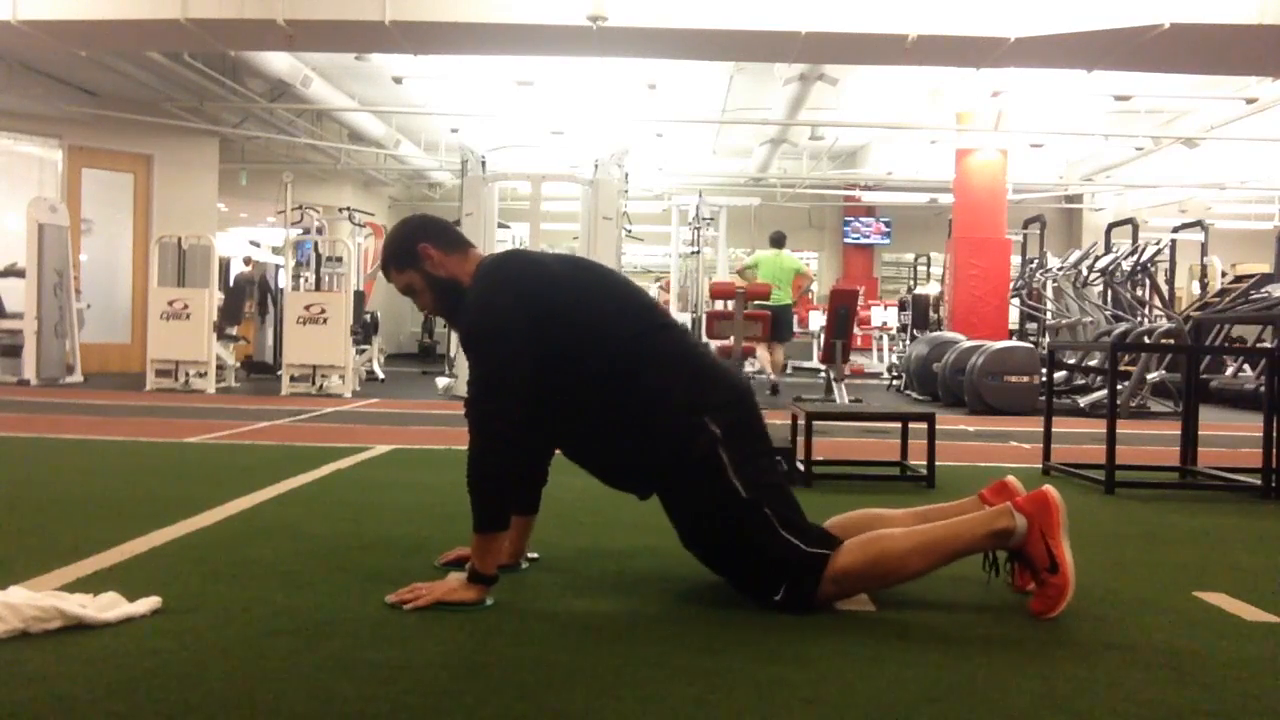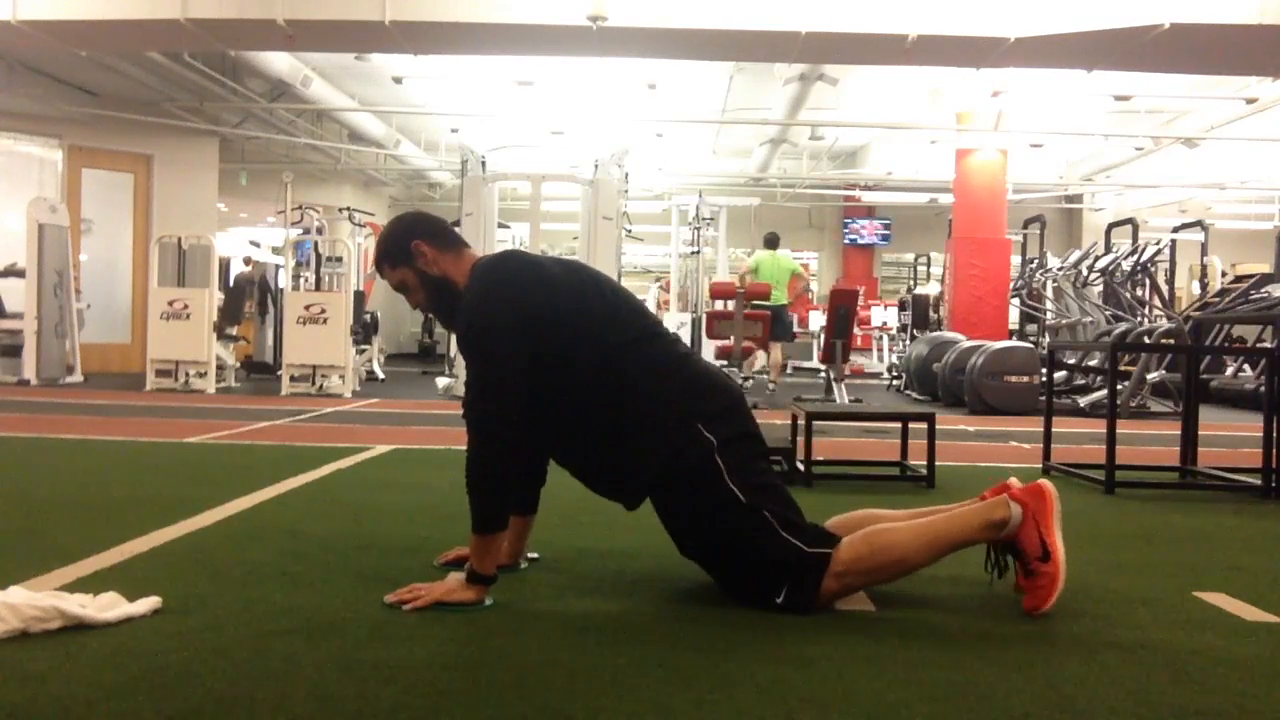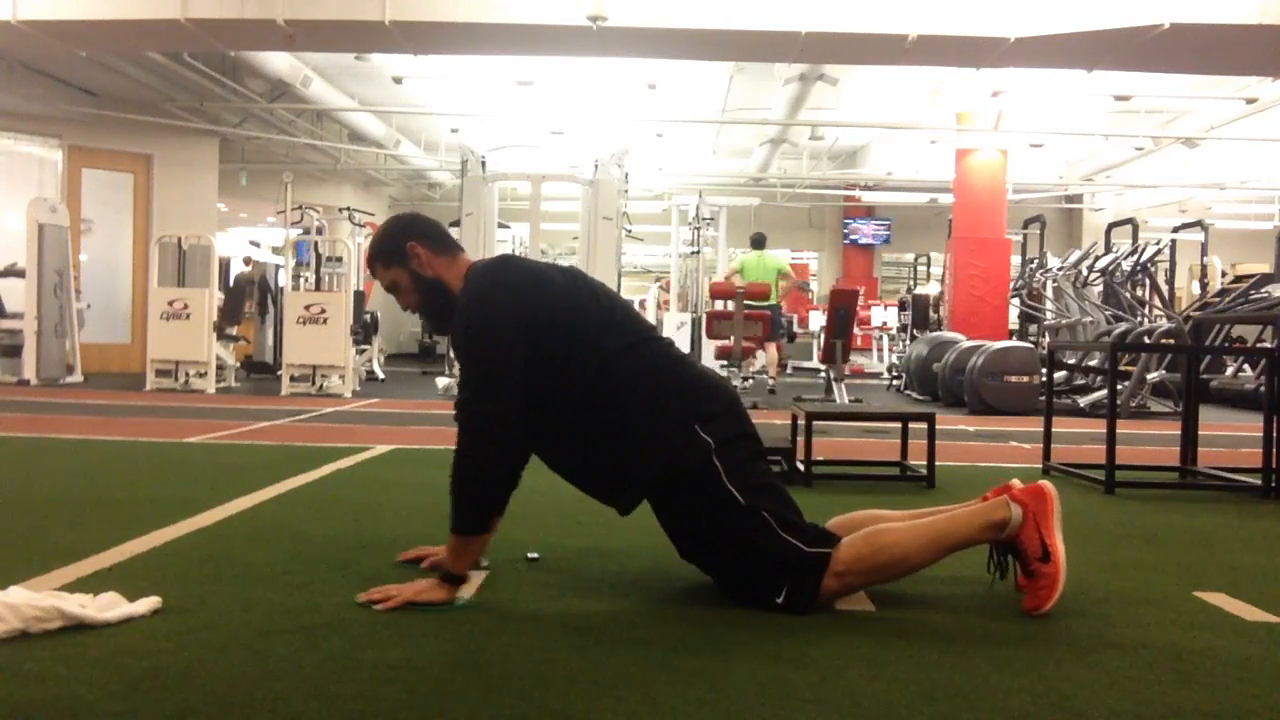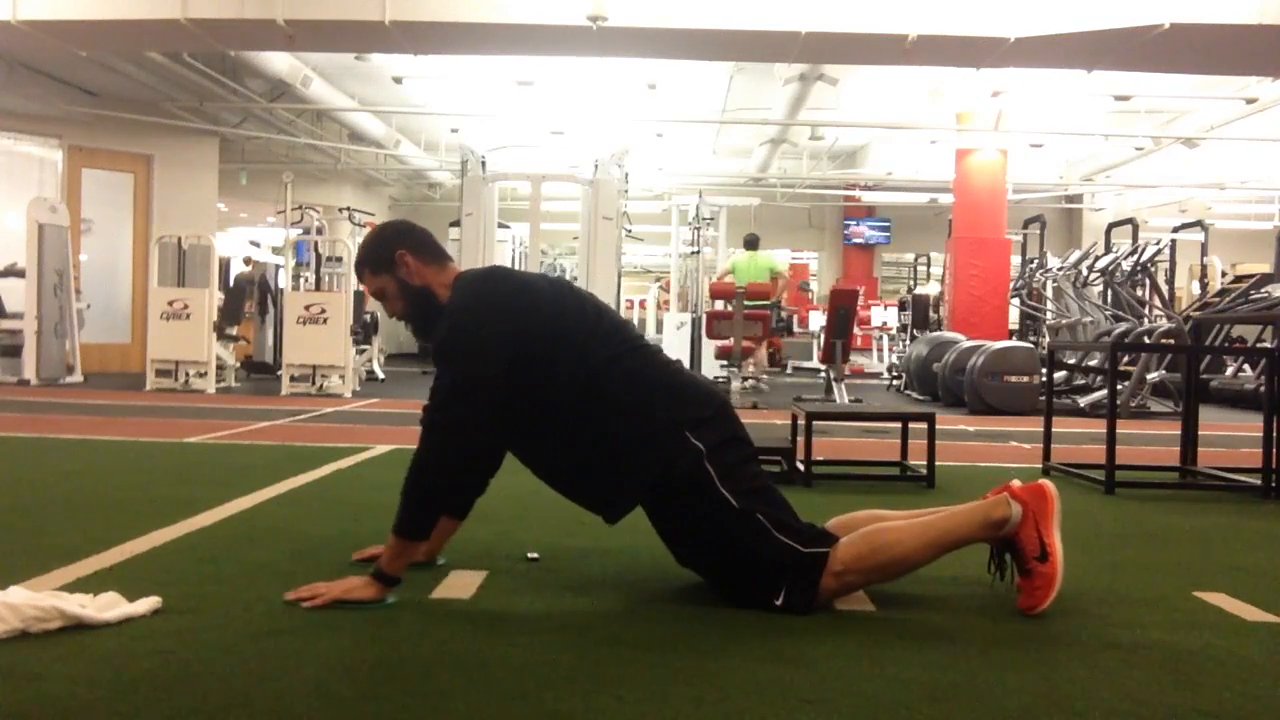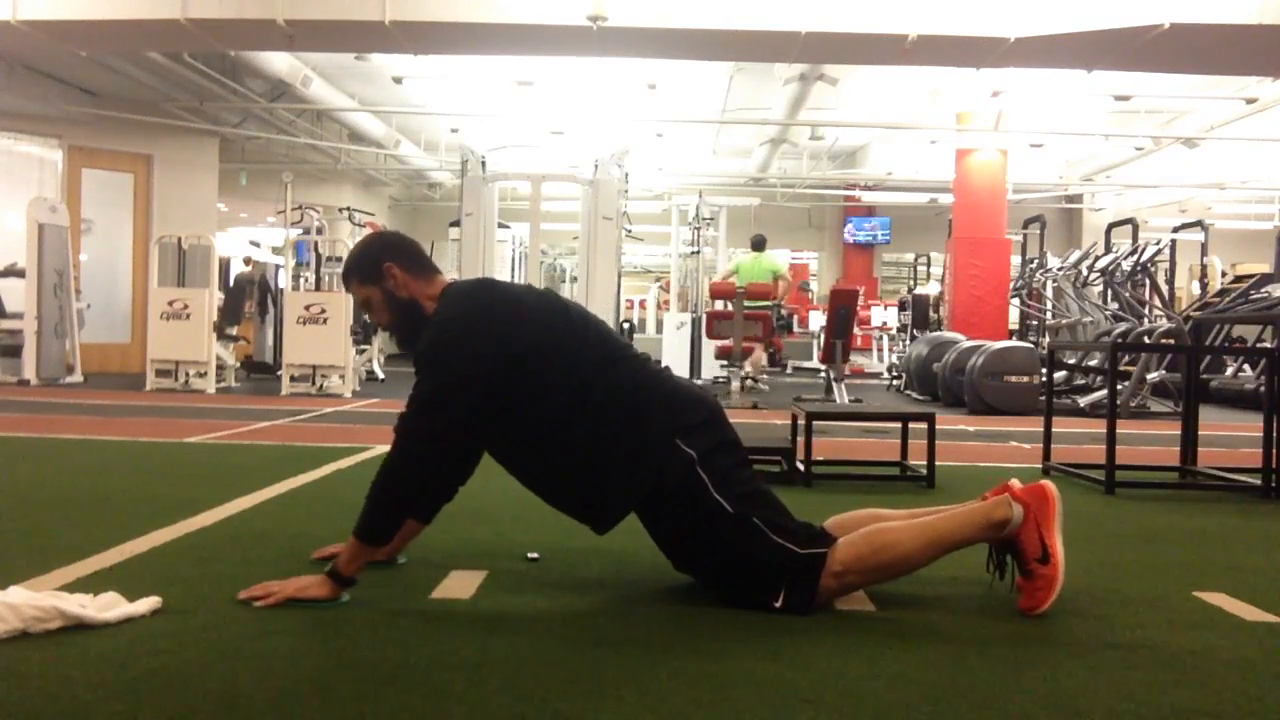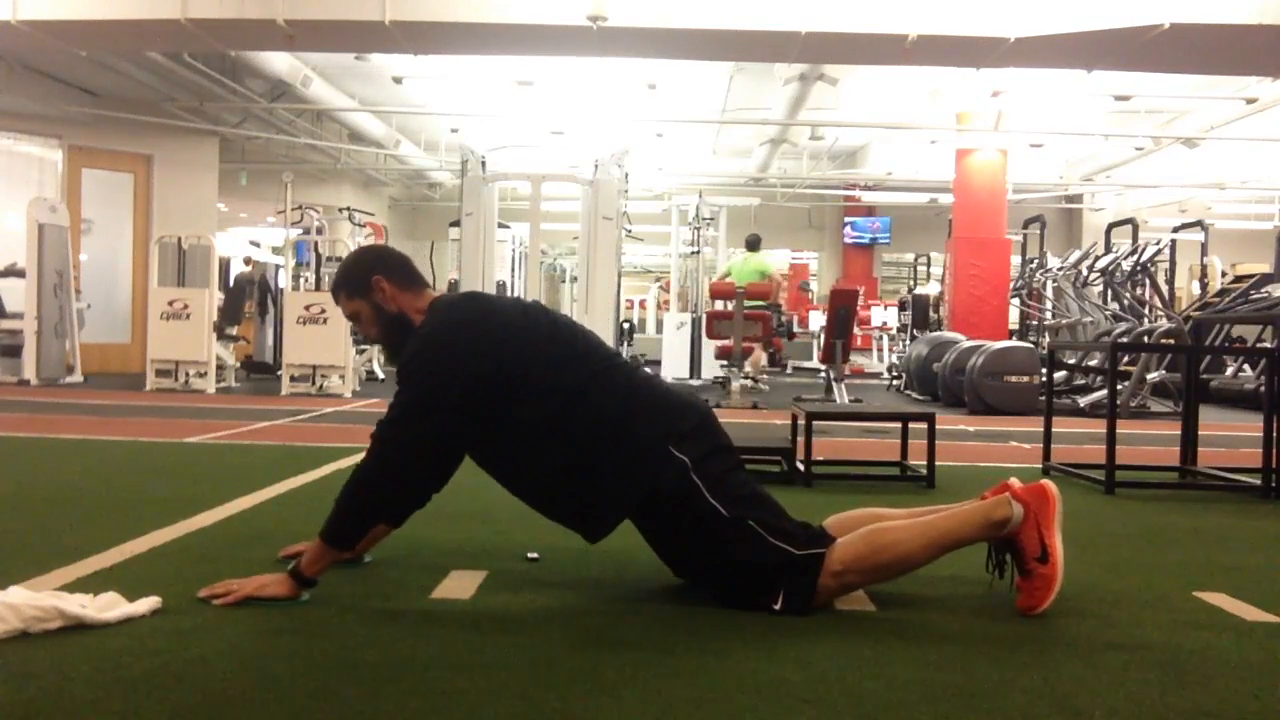
dt=0.4s
person 1, frame 1
left shoulder: (496, 295)
right shoulder: (521, 287)
left elbow: (497, 436)
right elbow: (528, 432)
left wrist: (481, 575)
right wrist: (508, 546)
left hip: (696, 430)
right hip: (697, 424)
left knee: (809, 578)
right knee: (806, 546)
left ankle: (1011, 523)
right ankle: (986, 506)
person 1, frame 2
left shoulder: (492, 295)
right shoulder: (517, 287)
left elbow: (495, 438)
right elbow: (526, 433)
left wrist: (479, 577)
right wrist: (507, 547)
left hip: (687, 437)
right hip: (685, 432)
left knee: (814, 578)
right knee: (811, 546)
left ankle: (1006, 516)
right ankle: (991, 507)
person 1, frame 3
left shoulder: (488, 302)
right shoulder: (509, 293)
left elbow: (486, 442)
right elbow: (506, 440)
left wrist: (451, 574)
right wrist: (465, 543)
left hip: (684, 439)
right hip: (683, 437)
left knee: (813, 577)
right knee: (811, 548)
left ankle: (1006, 516)
right ankle: (992, 510)
person 1, frame 4
left shoulder: (476, 312)
right shoulder: (493, 305)
left elbow: (447, 447)
right elbow: (473, 451)
left wrist: (383, 576)
right wrist: (423, 545)
left hip: (676, 446)
right hip: (674, 443)
left knee: (811, 578)
right knee: (808, 549)
left ankle: (1007, 513)
right ankle: (995, 511)
person 1, frame 5
left shoulder: (462, 328)
right shoulder: (479, 321)
left elbow: (420, 455)
right elbow: (443, 460)
left wrist: (340, 575)
right wrist: (378, 544)
left hip: (668, 455)
right hip: (668, 450)
left knee: (810, 577)
right knee: (806, 548)
left ankle: (1008, 514)
right ankle: (992, 511)
person 1, frame 6
left shoulder: (447, 341)
right shoulder: (465, 333)
left elbow: (393, 462)
right elbow: (418, 467)
left wrist: (299, 576)
right wrist: (346, 543)
left hip: (662, 462)
right hip: (662, 454)
left knee: (813, 576)
right knee: (804, 548)
left ankle: (1005, 512)
right ankle: (993, 509)
